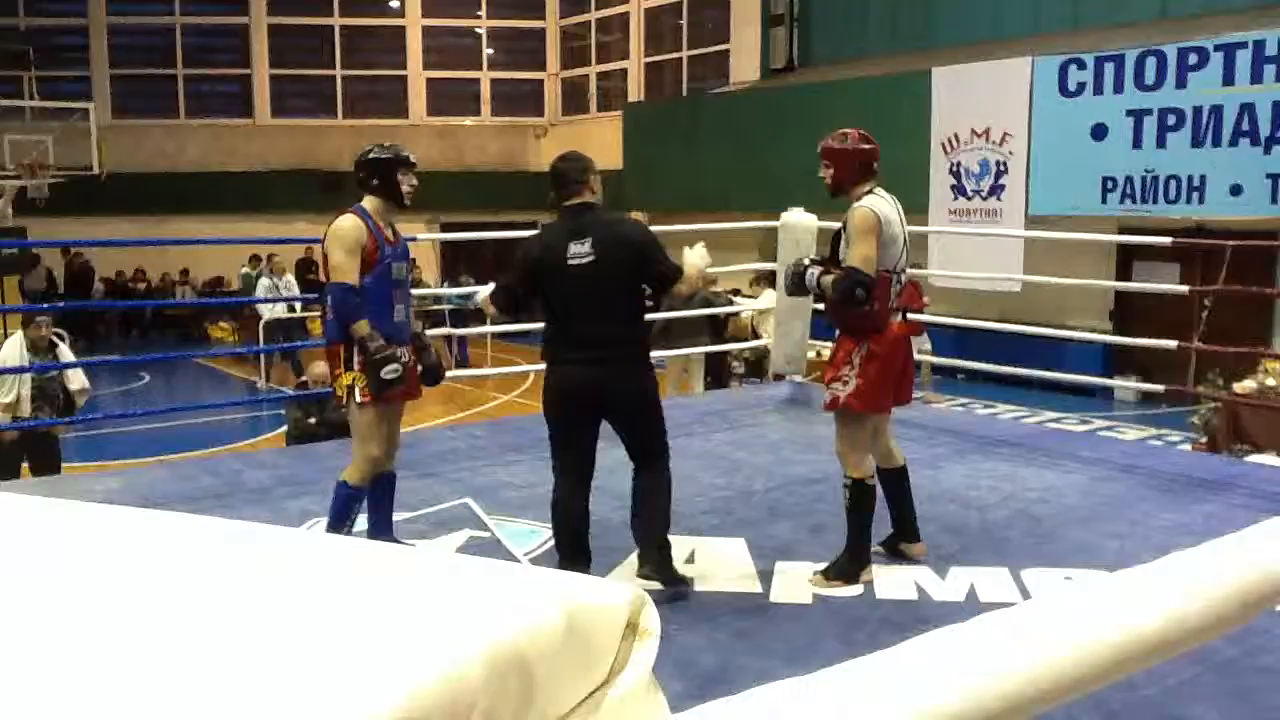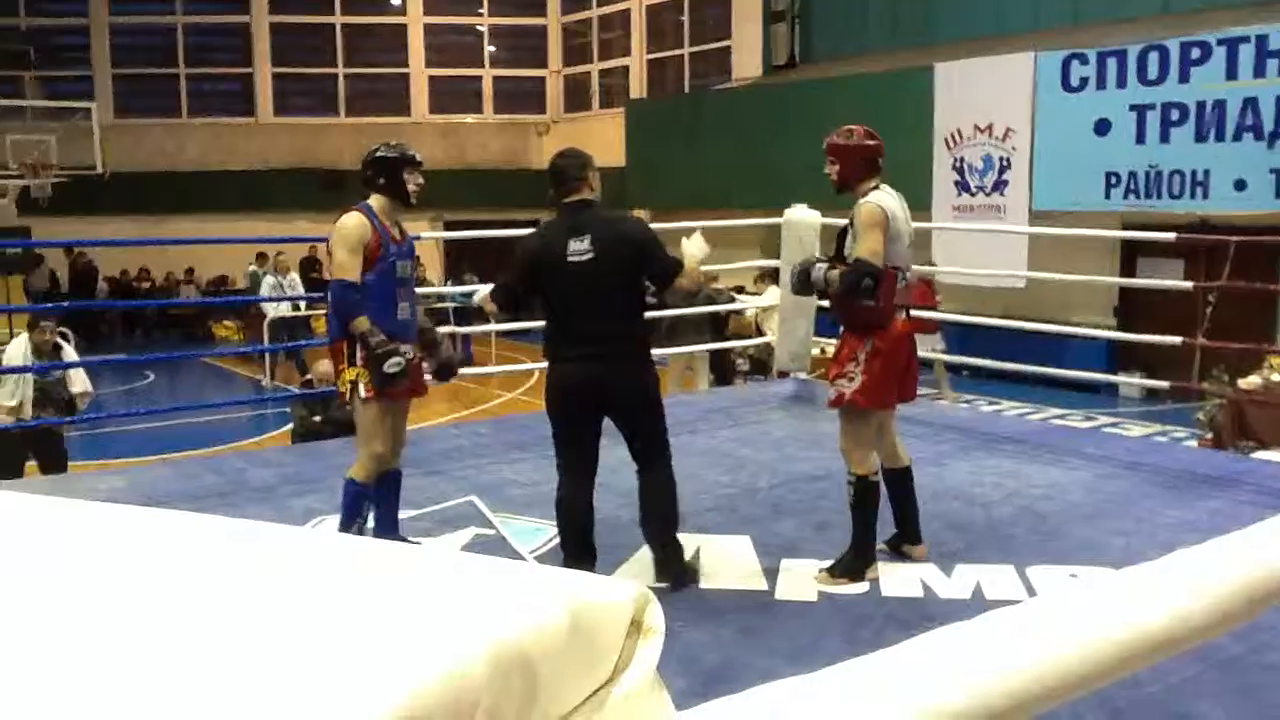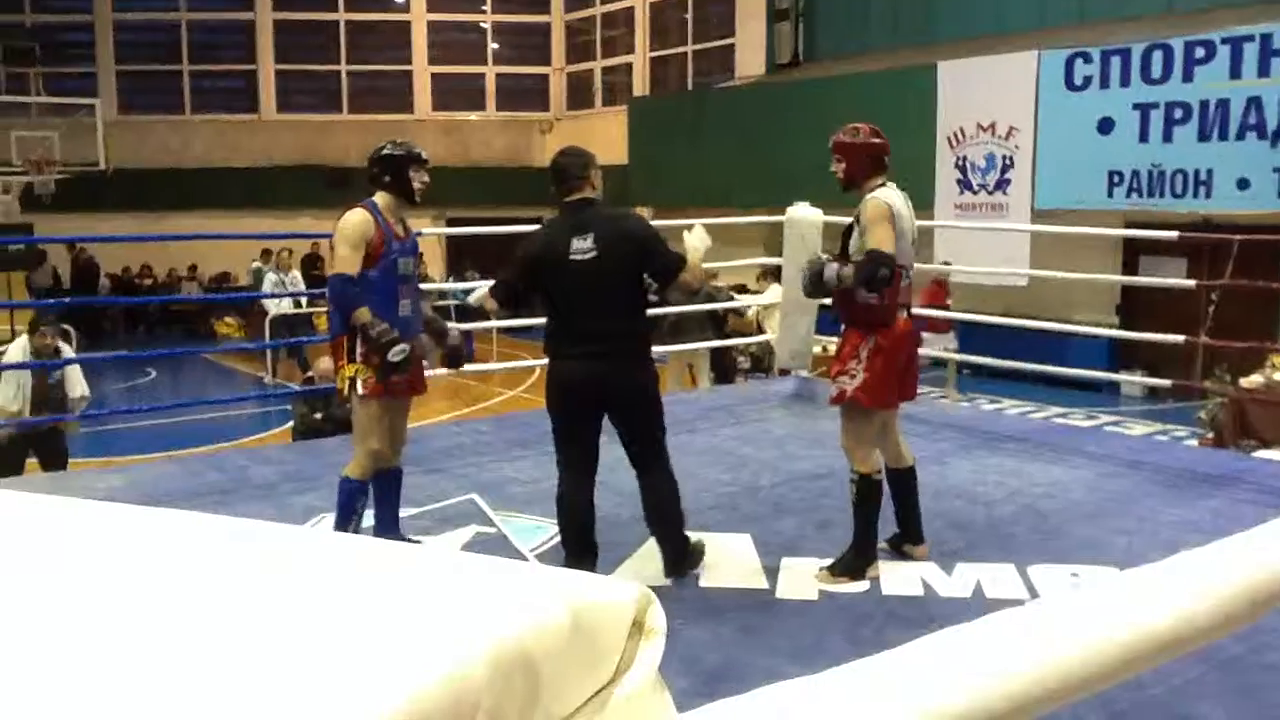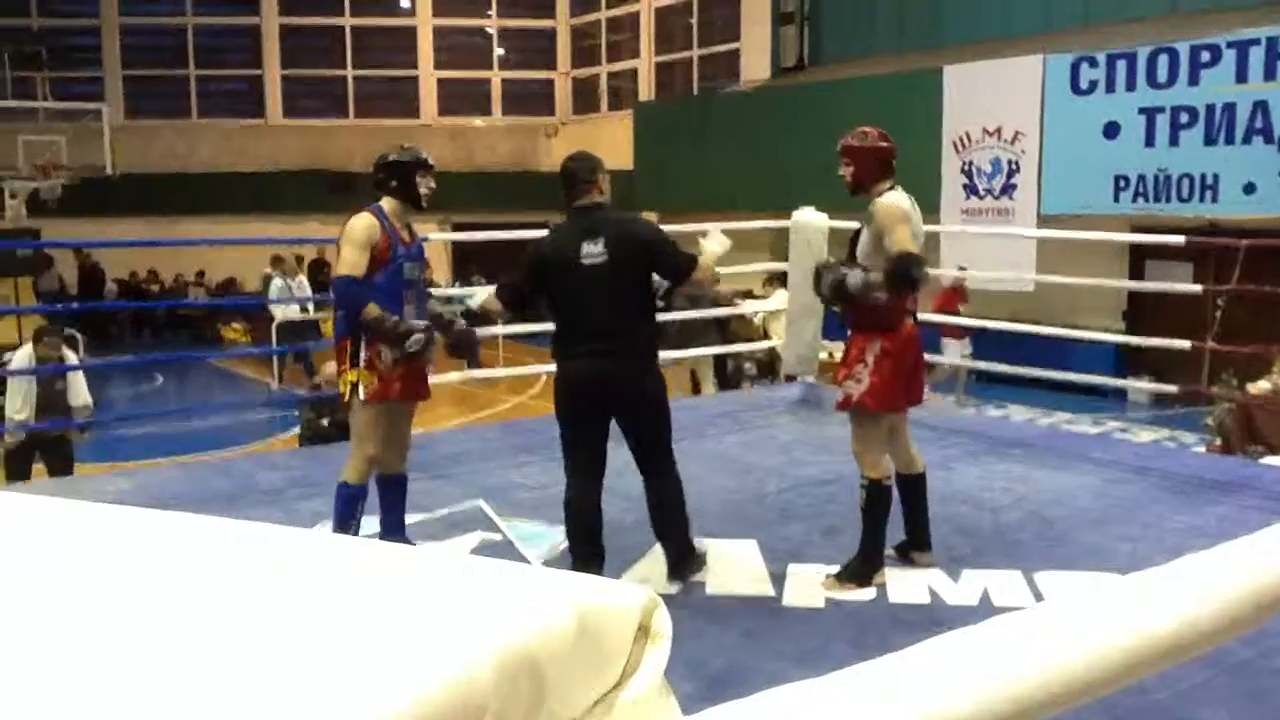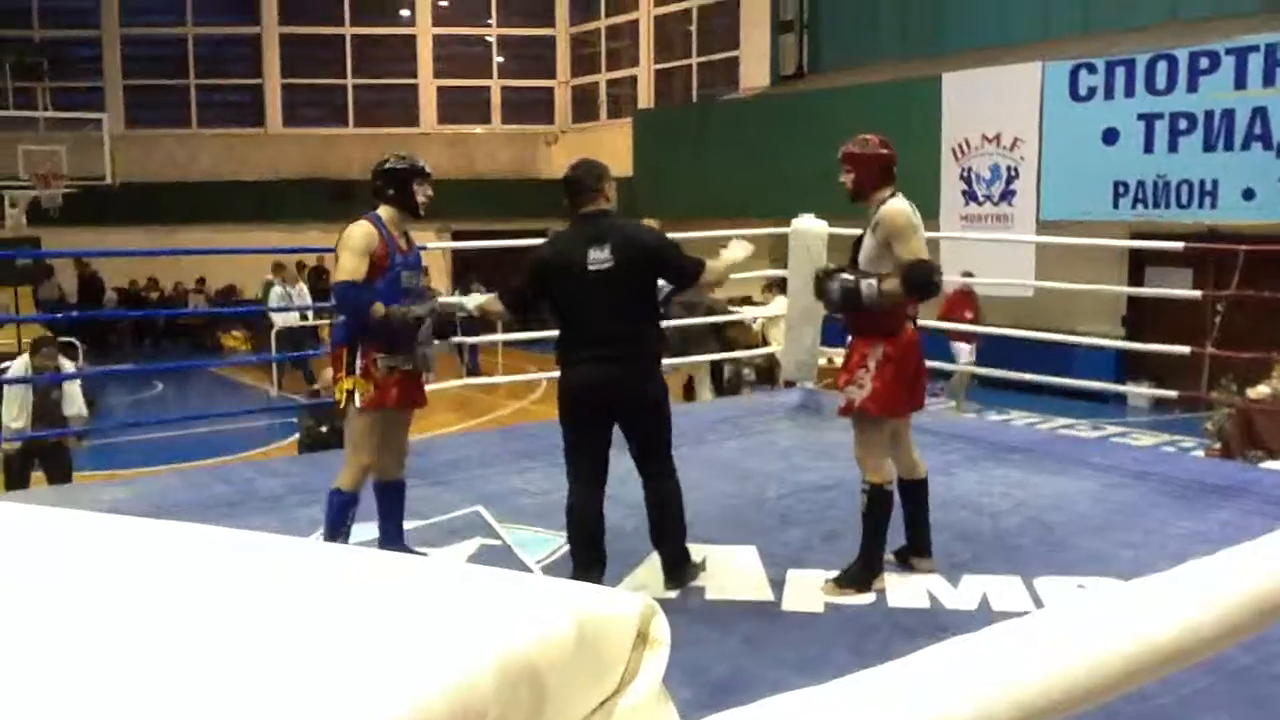
dt=0.1s
person 1, frame 1
left shoulder: (863, 212)
right shoulder: (887, 203)
left elbow: (856, 287)
left wrist: (810, 278)
right wrist: (830, 272)
left hip: (867, 342)
right hip: (889, 333)
left knee: (852, 451)
right knee: (879, 439)
left ankle: (855, 560)
right ankle: (907, 537)
person 1, frame 2
left shoulder: (870, 207)
right shoulder: (892, 200)
left elbow: (862, 279)
left wrist: (817, 275)
right wrist: (835, 270)
left hip: (871, 338)
right hip: (892, 330)
left knee: (856, 447)
right knee: (884, 438)
left ankle: (861, 557)
right ankle: (910, 538)
person 1, frame 3
left shoulder: (876, 204)
right shoulder: (895, 199)
left elbow: (880, 271)
left wrist: (829, 275)
right wrist: (838, 270)
left hip: (873, 337)
right hip: (892, 330)
left knee: (858, 446)
right knee: (887, 437)
left ankle: (862, 556)
right ankle: (911, 537)
person 1, frame 4
left shoulder: (887, 207)
right shoulder: (902, 203)
left elbow: (907, 272)
left wrist: (849, 281)
right wrist: (847, 275)
left hip: (880, 341)
right hip: (896, 335)
left knee: (868, 451)
right knee: (898, 443)
left ankle: (869, 562)
right ankle: (918, 544)
person 1, frame 5
left shoulder: (892, 214)
right shoulder: (889, 212)
left elbow: (925, 281)
left wrist: (860, 292)
right wrist: (844, 282)
left hip: (881, 348)
right hip: (893, 342)
left knee: (870, 457)
right knee: (899, 448)
left ankle: (869, 567)
right ankle: (918, 549)
person 2, frame 1
left shoulder: (538, 245)
right shoulder: (629, 232)
left elbow: (501, 307)
right elbow: (681, 288)
left wrist: (484, 299)
right wrist: (697, 264)
left hip: (566, 378)
right hip: (627, 373)
left knee: (572, 477)
right knee: (652, 463)
left ankle: (573, 571)
right ankle: (655, 560)
person 2, frame 2
left shoulder: (537, 243)
right shoulder: (628, 230)
left elbow: (500, 305)
right elbow: (682, 282)
left wrist: (482, 296)
right wrist: (694, 254)
left hip: (568, 375)
right hip: (628, 369)
left knee: (575, 474)
right knee: (654, 462)
left ankle: (578, 569)
right ankle: (670, 560)
person 2, frame 3
left shoulder: (540, 242)
right shoulder: (629, 228)
left elbow: (499, 302)
right elbow: (687, 278)
left wrist: (479, 298)
right wrist: (695, 248)
left hip: (569, 372)
right hip: (629, 368)
left knee: (575, 471)
right knee: (652, 462)
left ankle: (580, 567)
right ankle: (679, 553)
person 2, frame 4
left shoulder: (548, 247)
right shoulder: (638, 232)
left elbow: (505, 305)
right elbow: (699, 277)
left wrist: (483, 301)
right wrist: (712, 251)
left hip: (577, 376)
right hip: (635, 372)
left knee: (583, 476)
right knee: (658, 467)
left ankle: (587, 572)
right ankle: (682, 558)
person 2, frame 5
left shoulder: (553, 252)
right shoulder: (642, 239)
left elbow: (507, 307)
right elbow: (705, 278)
left wrist: (480, 306)
right wrist: (730, 259)
left hip: (581, 380)
right hip: (640, 377)
left knee: (585, 480)
right knee: (658, 473)
left ankle: (587, 577)
right ankle: (677, 566)
person 3, frame 1
left shoulder: (392, 231)
right shoulder: (350, 227)
right elbow: (345, 301)
left wrist: (420, 346)
right wrist: (377, 352)
left hip: (393, 353)
right hip: (360, 357)
left knee: (387, 450)
right knee: (368, 455)
left ankle: (380, 537)
person 3, frame 2
left shoulder: (400, 230)
right shoulder: (355, 224)
right elbow: (346, 298)
left wrist: (432, 342)
right wrist: (379, 347)
left hip: (399, 351)
right hip: (365, 354)
left knee: (393, 449)
right knee: (374, 452)
left ankle: (387, 535)
person 3, frame 3
left shoulder: (403, 227)
right shoulder: (358, 221)
right elbow: (342, 290)
left wrist: (440, 330)
right wrist: (382, 336)
left hip: (400, 349)
right hip: (364, 350)
left knee: (393, 445)
right knee: (369, 449)
left ankle: (387, 533)
person 3, frame 4
left shoulder: (410, 233)
right shoulder: (365, 225)
right elbow: (346, 291)
left wrist: (449, 326)
right wrist: (394, 328)
left hip: (405, 352)
right hip: (369, 353)
left knee: (397, 451)
right knee: (367, 454)
left ankle: (393, 538)
person 3, frame 5
left shoulder: (406, 240)
right shoulder: (363, 233)
right elbow: (346, 296)
left wrist: (431, 313)
right wrist: (399, 317)
left hip: (400, 360)
right hip: (363, 360)
left knee: (394, 457)
right knee: (361, 462)
left ankle: (392, 545)
